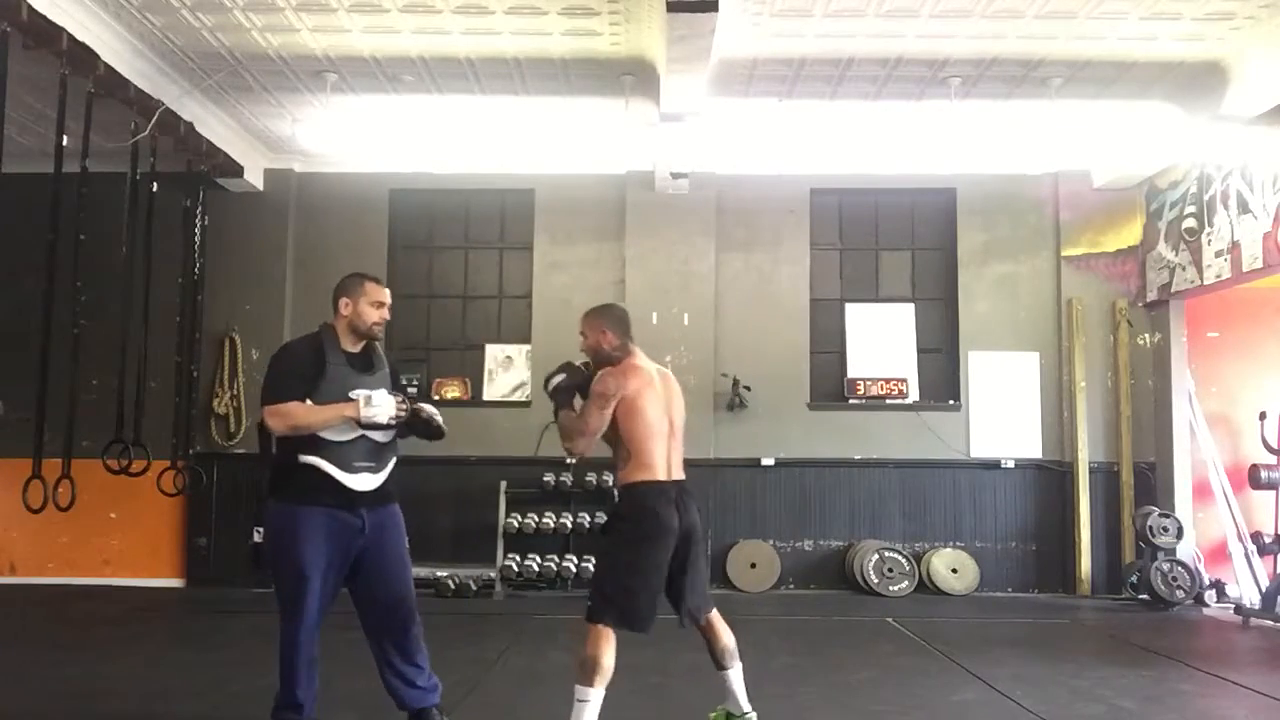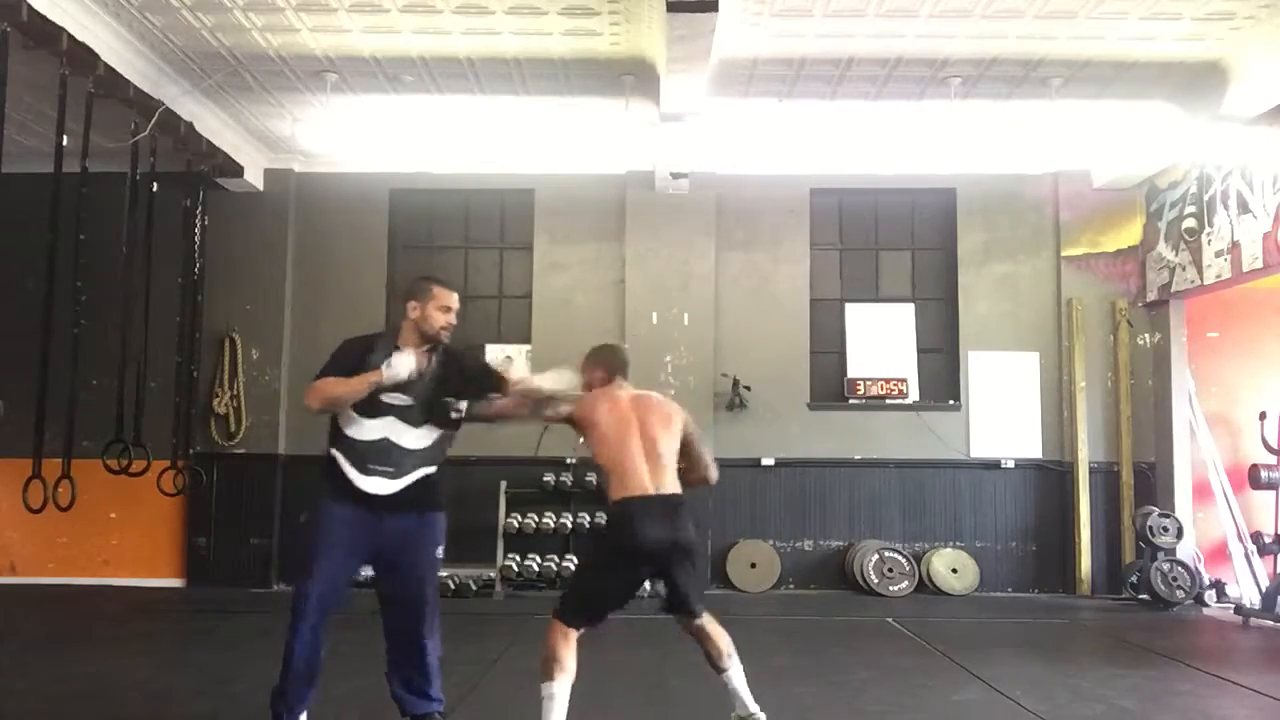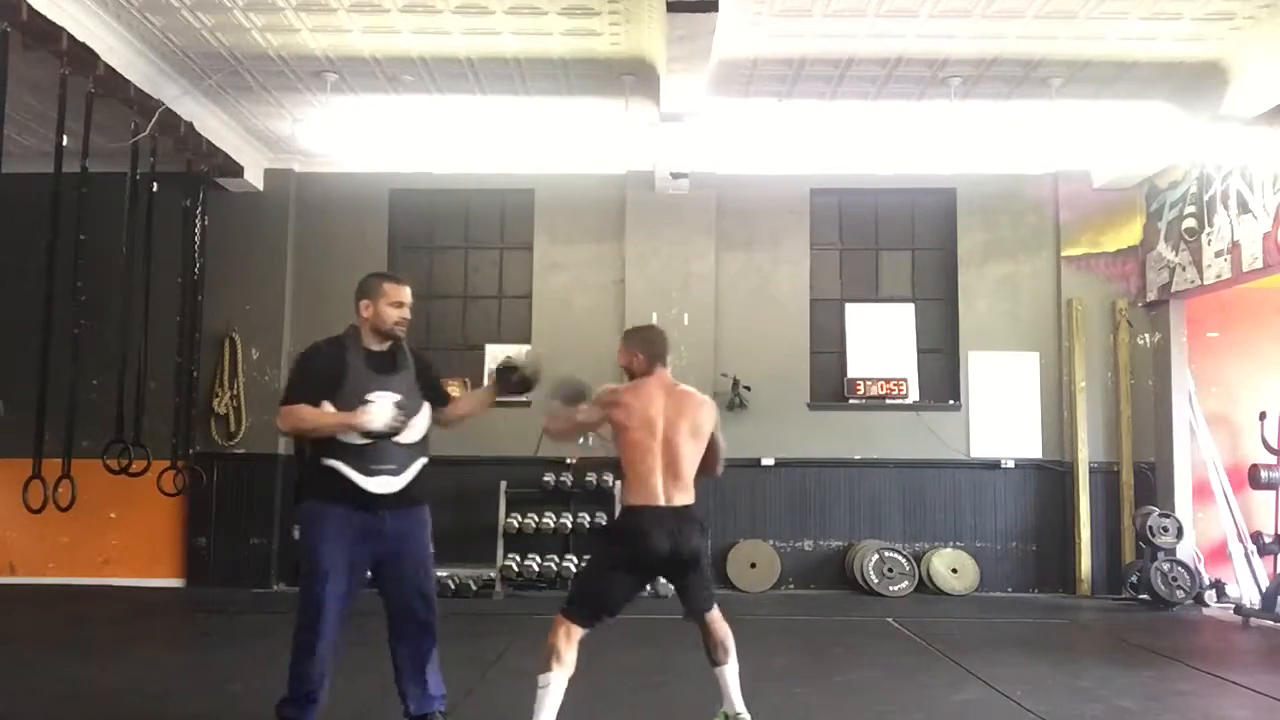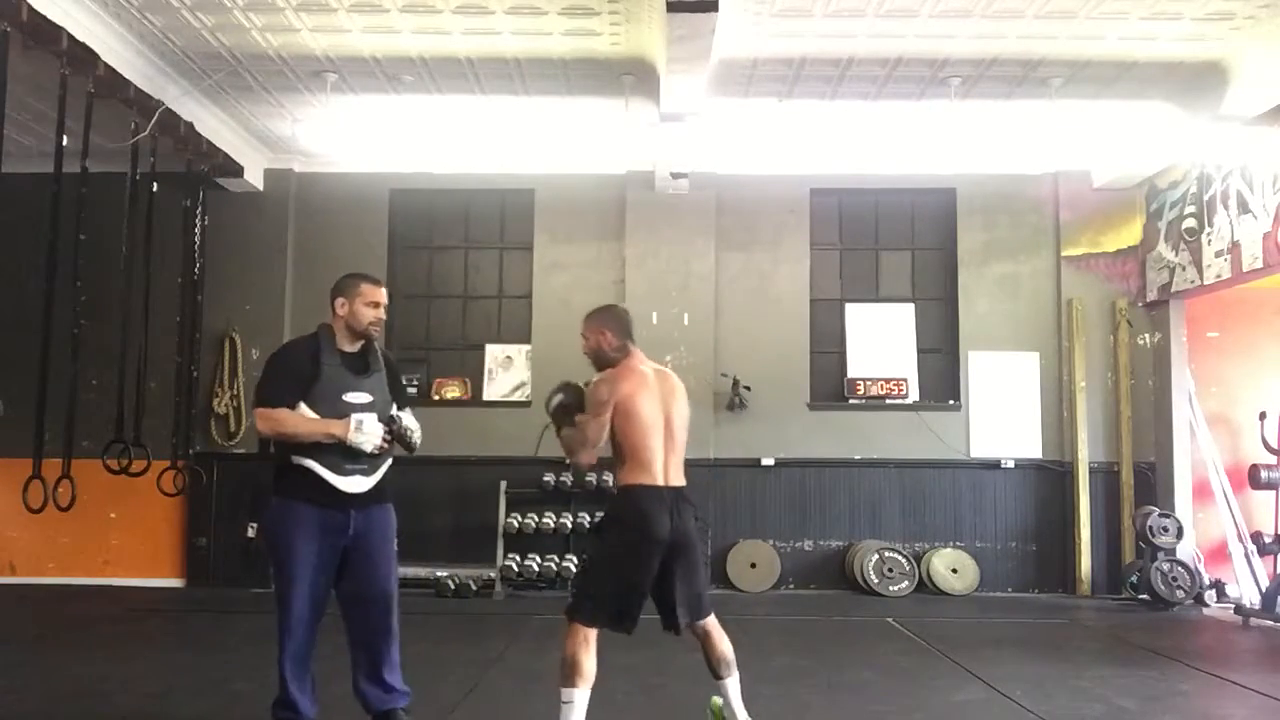
dt=0.5s
person 1, frame 1
left shoulder: (382, 363)
right shoulder: (301, 355)
right elbow: (277, 418)
left wrist: (419, 418)
right wrist: (357, 408)
left hip: (377, 509)
right hip: (310, 510)
left knee: (397, 610)
right knee: (302, 616)
person 1, frame 2
left shoulder: (458, 369)
right shoulder: (370, 351)
left elbow: (516, 386)
right elbow: (316, 400)
right wrist: (382, 376)
left hip: (414, 515)
right hip: (345, 506)
left knee: (416, 615)
right knee: (312, 610)
person 1, frame 3
left shoulder: (414, 361)
right shoulder: (324, 358)
left elbow: (448, 409)
right elbow: (288, 419)
left wrist: (496, 391)
right wrist: (357, 418)
left hip: (403, 510)
right hip: (335, 509)
left knee: (417, 611)
right knee: (321, 614)
person 1, frame 4
left shoulder: (383, 363)
right shoulder: (297, 356)
left elbow: (397, 416)
right elbow: (267, 420)
left wrist: (405, 426)
right wrist: (344, 429)
left hip: (371, 508)
right hip: (305, 509)
left knee: (378, 609)
right knee: (299, 614)
person 2, frame 1
left shoulder: (613, 379)
right shoulder: (666, 379)
left elbow: (577, 443)
left wrist: (562, 399)
right wrist: (589, 392)
left hip: (643, 507)
right hip: (681, 504)
left knee: (601, 626)
right knee: (704, 613)
person 2, frame 2
left shoulder: (588, 403)
right shoulder: (669, 408)
left elbow: (521, 406)
right elbow: (707, 475)
left wrist: (469, 410)
left hip: (633, 525)
right hip: (677, 522)
left knee: (564, 629)
right knee: (696, 619)
person 2, frame 3
left shoulder: (618, 398)
right shoulder: (704, 405)
left elbow: (556, 429)
right elbow: (714, 467)
left wrist: (570, 405)
left hip: (637, 529)
right hip: (686, 528)
left knee: (568, 626)
right knee: (707, 613)
person 2, frame 4
left shoulder: (608, 384)
right shoulder: (674, 383)
left elbow: (583, 456)
left wrist: (563, 420)
left hip: (636, 512)
right hip: (680, 510)
left knee: (581, 628)
right knee: (703, 620)
